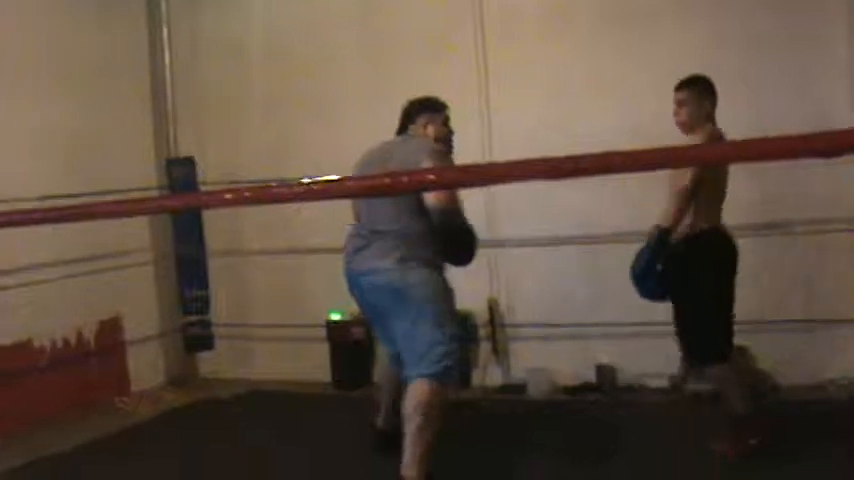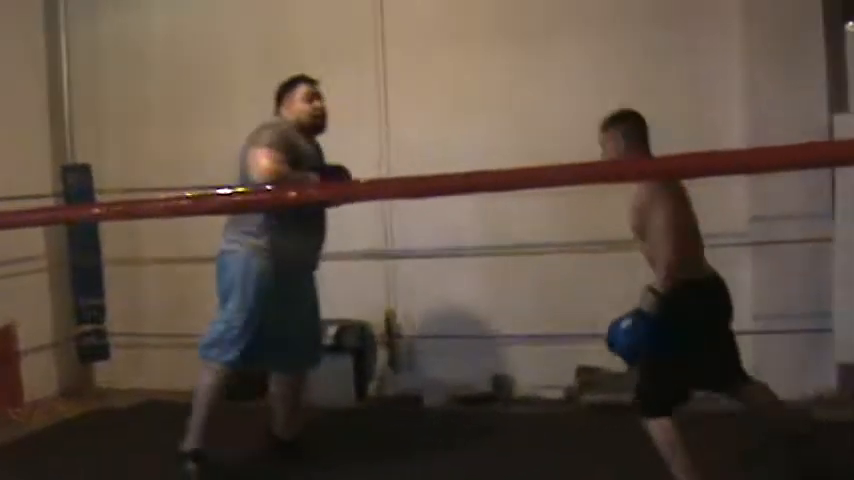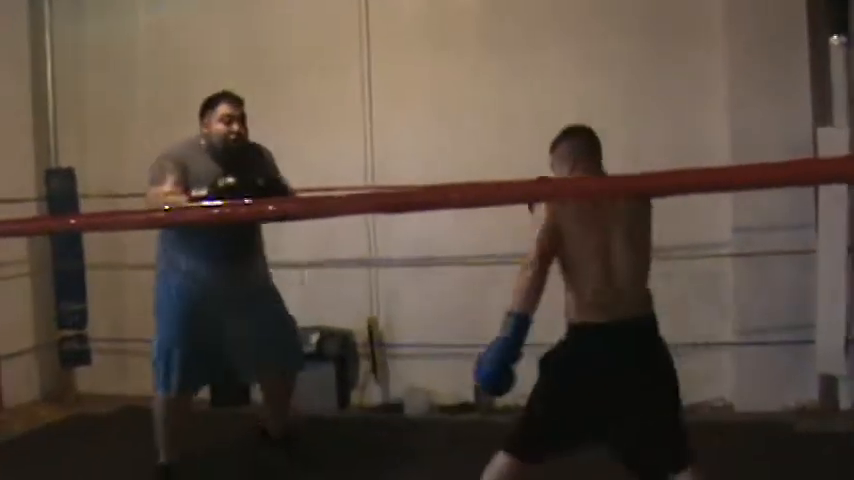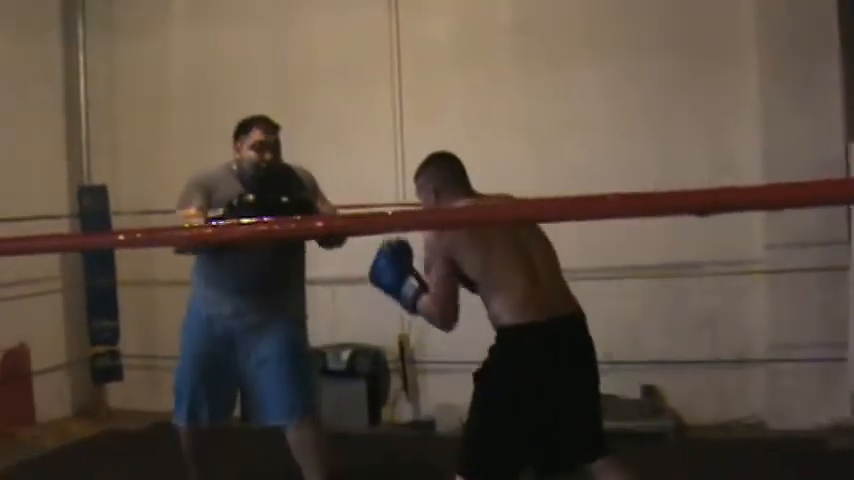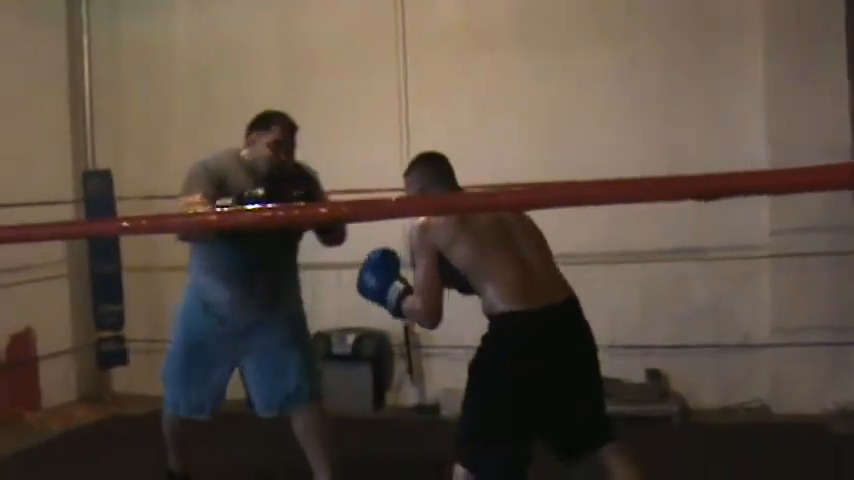
dt=0.4s
person 1, frame 1
left shoulder: (369, 158)
right shoulder: (429, 153)
left elbow: (360, 212)
right elbow: (440, 202)
right wrist: (460, 237)
left hip: (361, 269)
right hip: (407, 270)
left knee: (406, 351)
right knee: (434, 364)
left ankle: (386, 426)
person 1, frame 2
left shoulder: (308, 145)
right shoulder: (274, 134)
right elbow: (266, 175)
left wrist: (325, 184)
right wrist: (317, 182)
left hip: (291, 264)
right hip: (253, 257)
left knee: (293, 356)
right knee: (226, 352)
left ankle: (285, 438)
right ankle: (193, 447)
person 1, frame 3
left shoulder: (257, 156)
right shoulder: (176, 159)
right elbow: (158, 205)
left wrist: (276, 196)
right wrist: (210, 199)
left hip: (246, 282)
right hip: (187, 285)
left knee: (281, 356)
right knee: (175, 379)
left ankle: (277, 432)
person 1, frame 4
left shoulder: (299, 181)
right shoulder: (206, 183)
left elbow: (335, 235)
left wrist: (307, 217)
right wrist: (226, 221)
left hip: (276, 317)
right hip: (213, 316)
left knee: (295, 409)
right knee: (191, 408)
person 1, frame 5
left shoulder: (301, 179)
right shoulder: (212, 169)
left elbow: (336, 235)
right wrist: (237, 209)
left hip: (275, 308)
right hip: (211, 306)
left knee: (301, 395)
right knee: (181, 394)
person 2, frame 1
left shoulder: (708, 138)
right shoulder: (701, 145)
left elbow: (685, 190)
left wrist: (659, 238)
right wrist: (666, 244)
left hip: (705, 249)
right hip: (691, 247)
left knee: (708, 346)
right knee: (695, 337)
left ankle: (744, 424)
right ankle: (738, 411)
person 2, frame 2
left shoulder: (652, 187)
right shoulder: (656, 179)
left elbow: (671, 250)
left wrist: (651, 305)
right wrist: (654, 301)
left hip: (688, 301)
right hip: (706, 293)
left knee: (652, 404)
right knee: (735, 381)
person 2, frame 3
left shoulder: (560, 202)
right shoulder: (636, 197)
left elbow: (534, 268)
left wrist: (506, 343)
left hip: (587, 345)
right hip: (640, 339)
left knee: (517, 448)
person 2, frame 4
left shoulder: (441, 231)
right shoulder: (508, 206)
left elbow: (443, 316)
left wrist: (403, 285)
left hip: (522, 347)
right hip: (571, 335)
person 2, frame 5
left shoulder: (426, 226)
left elbow: (427, 315)
left wrist: (391, 292)
left hip: (518, 333)
right hip: (567, 321)
right knee: (600, 438)
